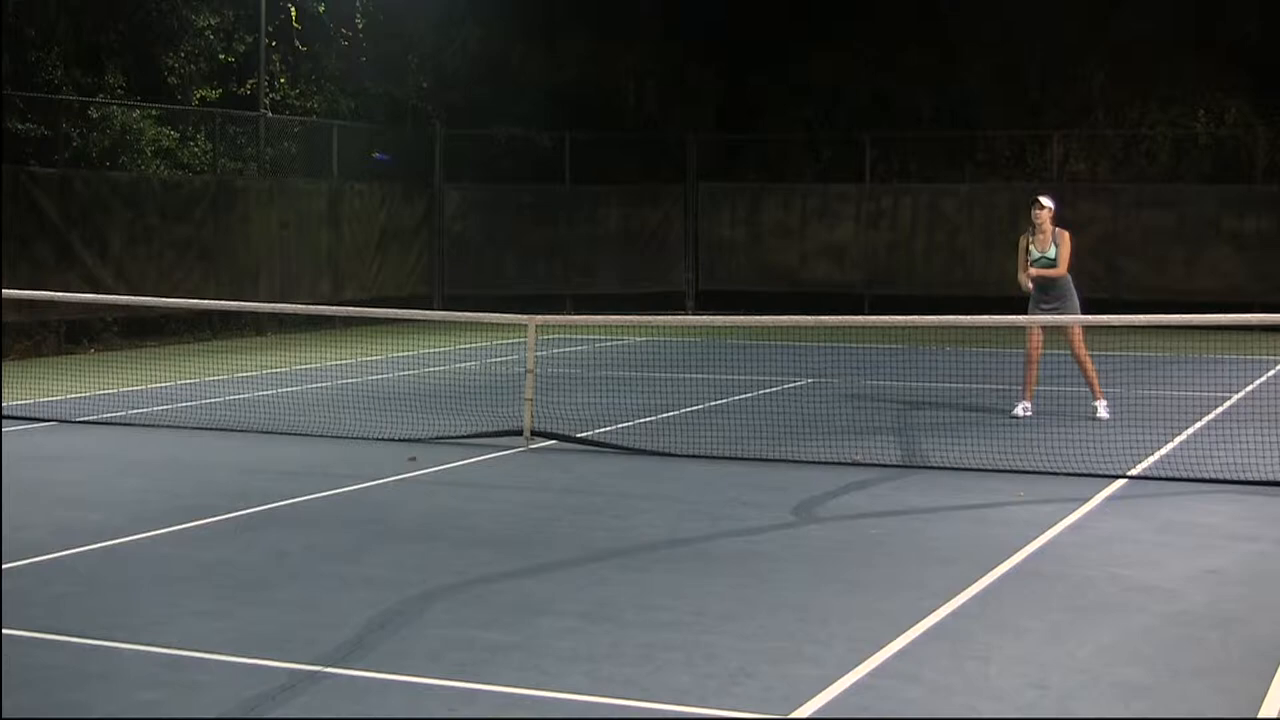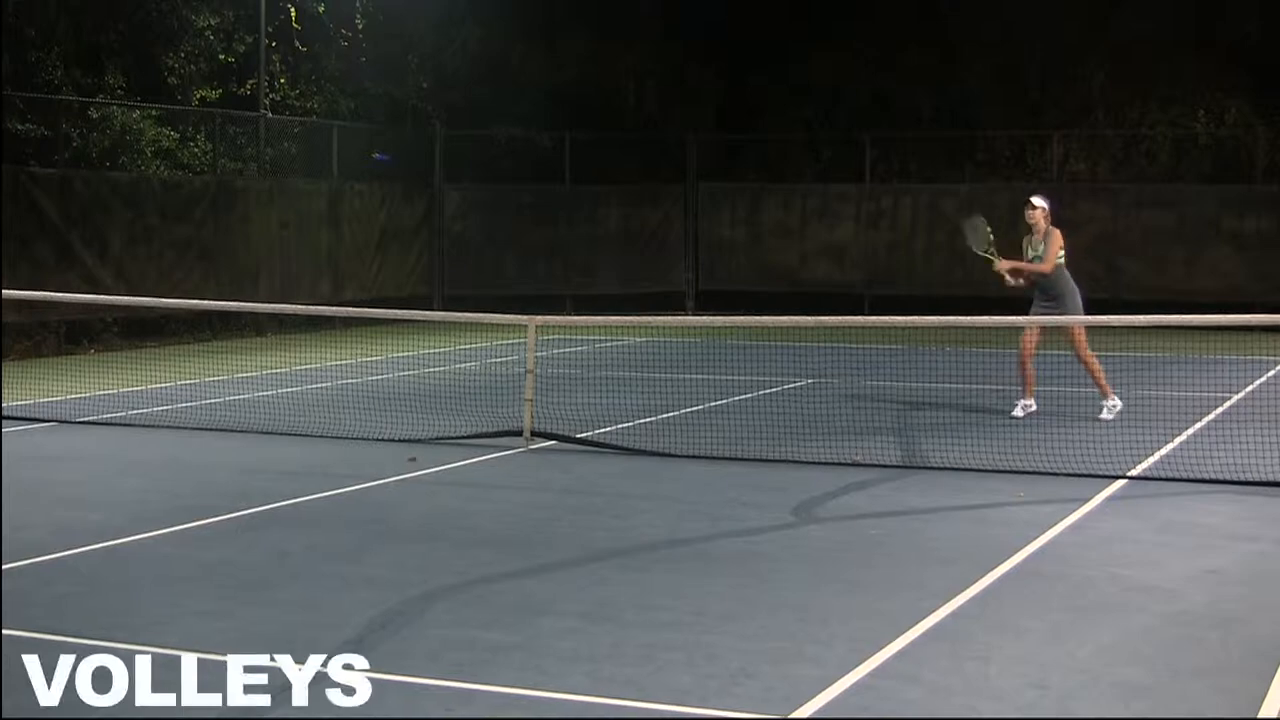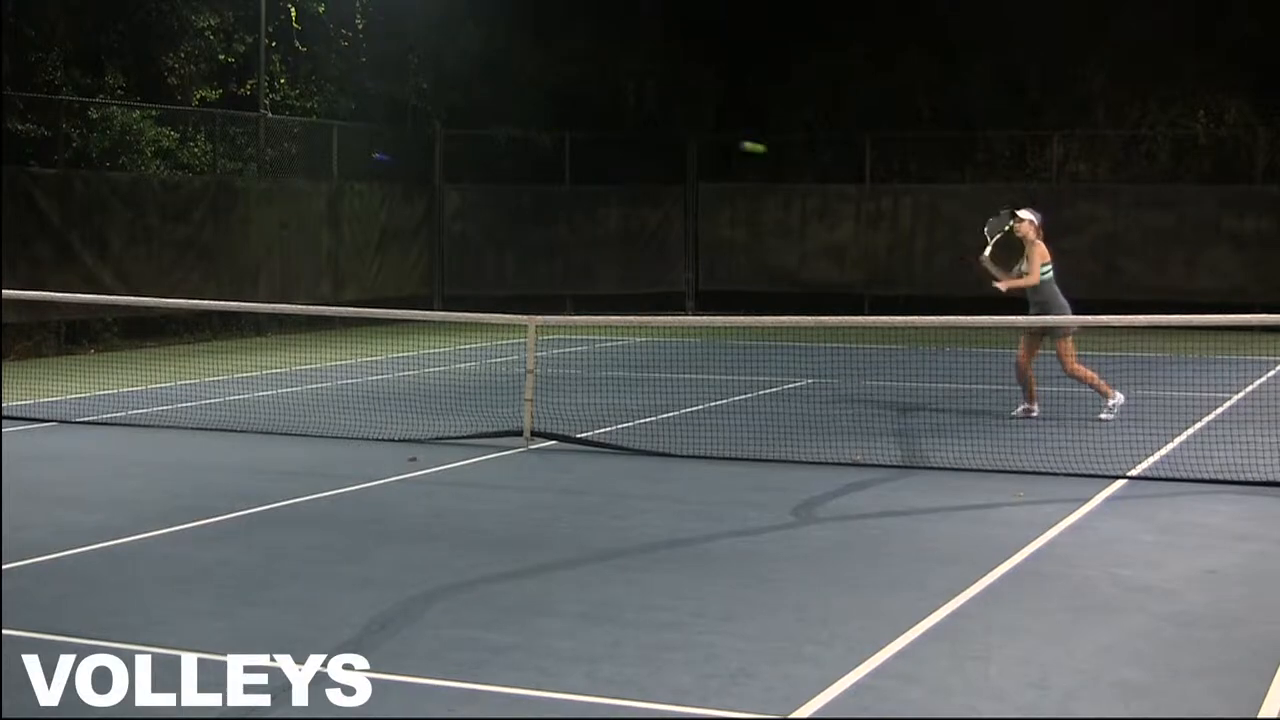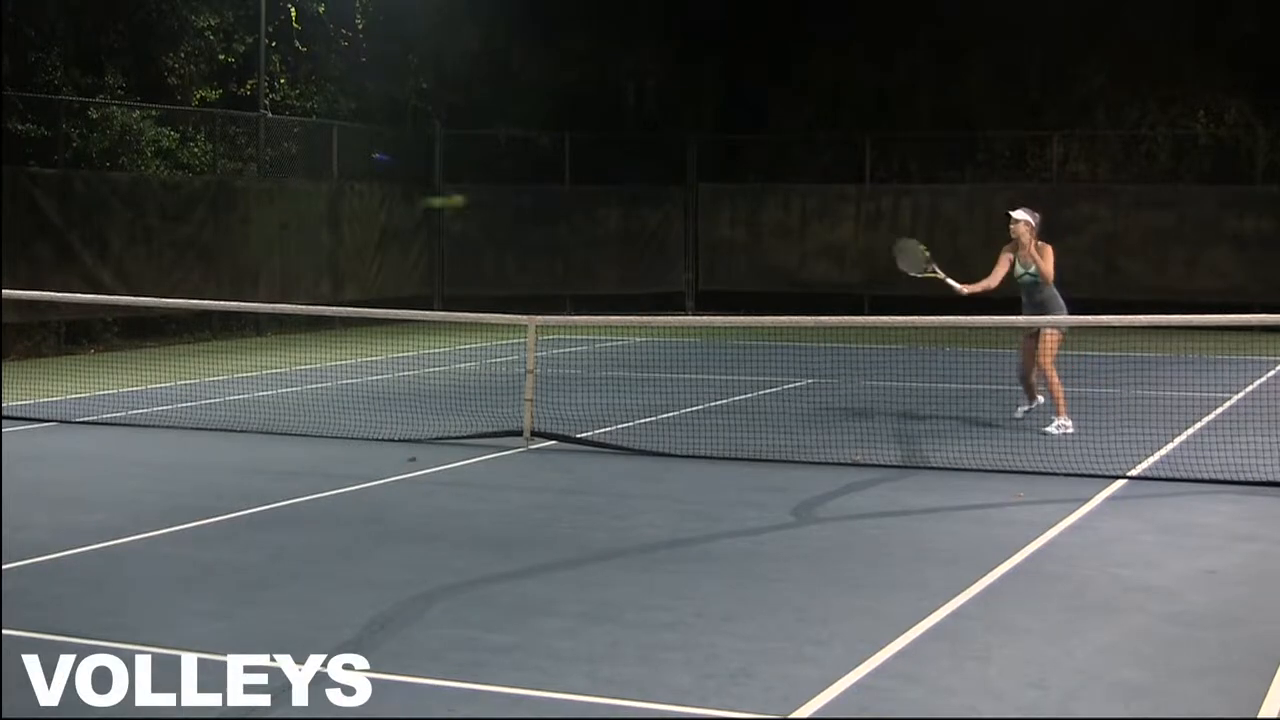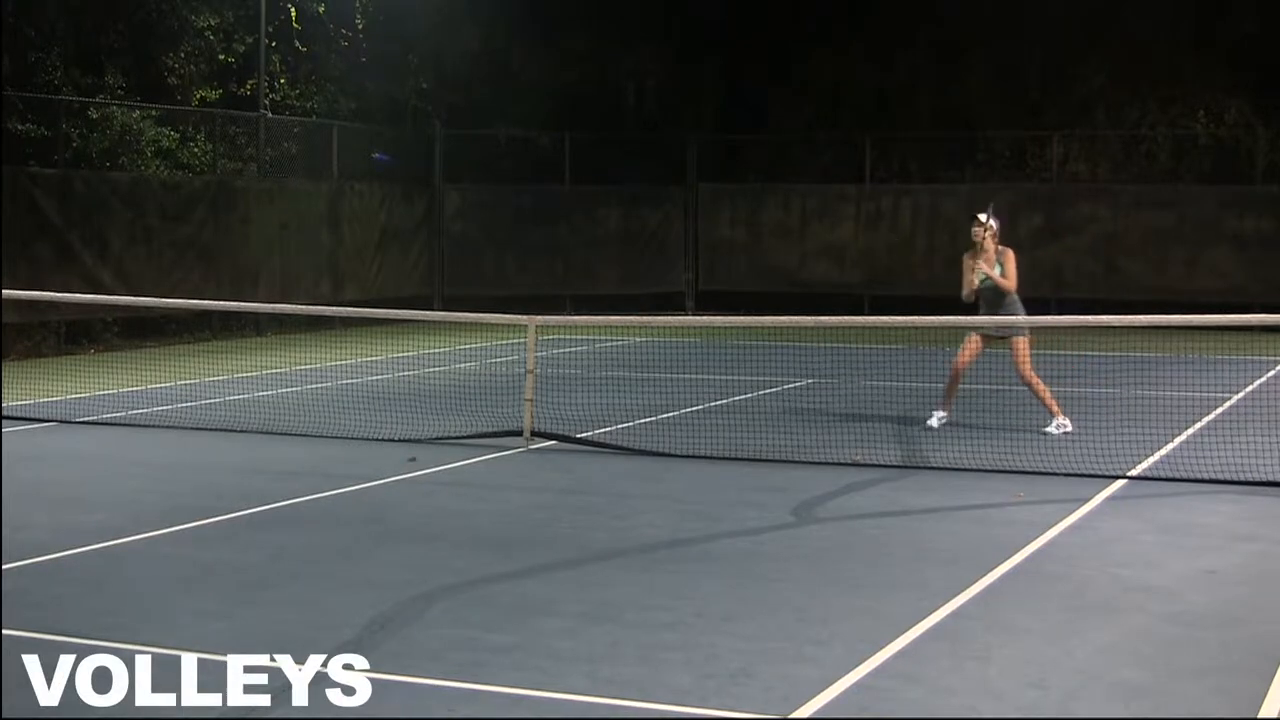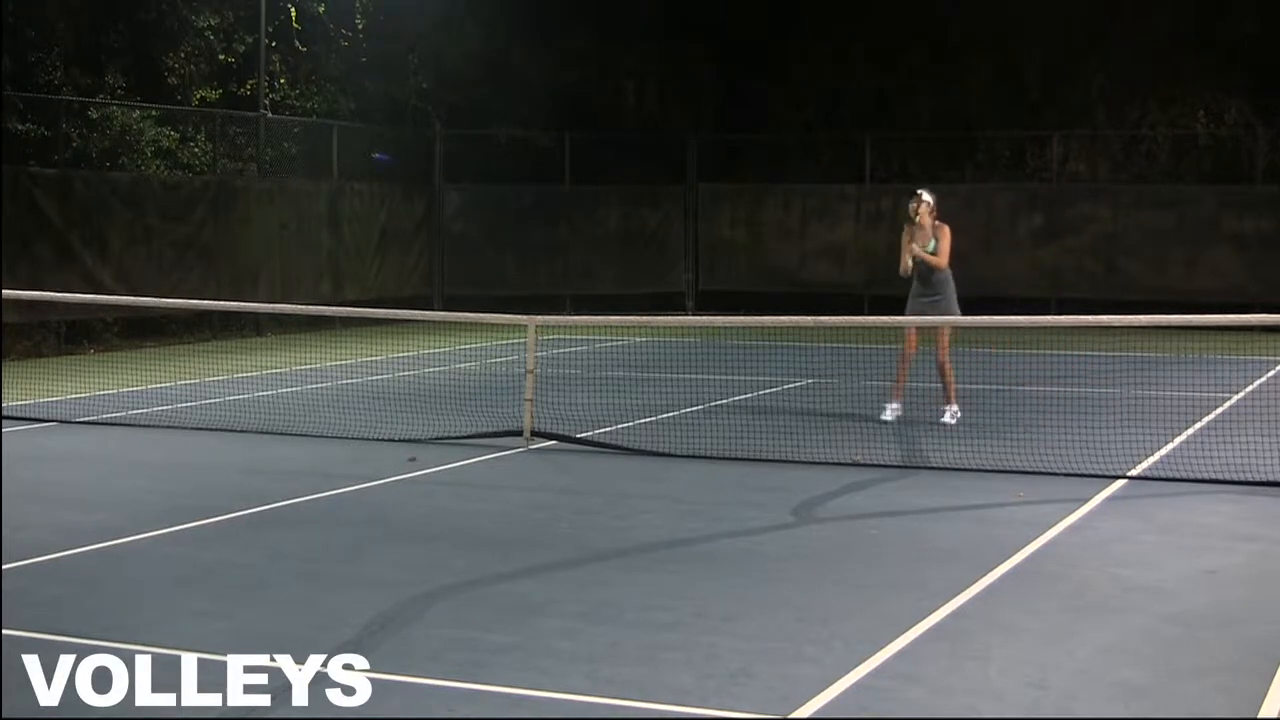
dt=0.4s
person 1, frame 1
left shoulder: (1062, 235)
right shoulder: (1025, 239)
left elbow: (1061, 270)
right elbow: (1022, 273)
left wrist: (1037, 271)
right wrist: (1024, 281)
left hip: (1064, 298)
right hip: (1039, 299)
left knee: (1079, 352)
right knee: (1032, 354)
left ankle: (1100, 401)
right ankle: (1026, 402)
person 1, frame 2
left shoulder: (1053, 233)
right shoulder: (1028, 241)
left elbow: (1047, 267)
left wrist: (1011, 264)
right wrist: (1015, 278)
left hip: (1065, 297)
right hip: (1042, 298)
left knee: (1083, 352)
right knee: (1025, 351)
left ankle: (1111, 399)
right ankle: (1028, 401)
person 1, frame 3
left shoulder: (1037, 247)
right shoulder: (1027, 251)
left elbow: (1032, 279)
right elbow: (1010, 279)
left wrist: (1006, 284)
right wrist: (989, 265)
left hip: (1055, 311)
right hip: (1038, 312)
left knee: (1071, 368)
right knee: (1021, 363)
left ankle: (1112, 397)
right ankle: (1030, 405)
person 1, frame 4
left shoulder: (1044, 249)
right shoulder: (1009, 251)
left elbow: (1049, 279)
right elbow: (993, 280)
left wrist: (1033, 255)
right wrist: (968, 288)
left hip: (1053, 311)
right hip: (1029, 313)
left knee: (1045, 365)
right knee: (1024, 371)
left ankle: (1063, 420)
right ankle: (1033, 397)
person 1, frame 5
left shoulder: (1005, 254)
right shoulder: (969, 257)
left elbow: (1011, 287)
right elbow: (968, 296)
left wrist: (991, 274)
right wrist: (972, 288)
left hip: (1012, 316)
right hip: (985, 317)
left knee: (1025, 373)
right knee: (957, 365)
left ankle: (1060, 419)
right ankle: (943, 412)
person 1, frame 6
left shoulder: (942, 230)
right shoulder: (908, 232)
left elbow: (942, 263)
right elbow: (904, 270)
left wrist: (920, 253)
right wrist: (906, 265)
left hip: (943, 295)
right hip: (918, 294)
left knee: (942, 357)
right knee: (907, 353)
left ankle: (951, 406)
right ankle: (895, 403)
